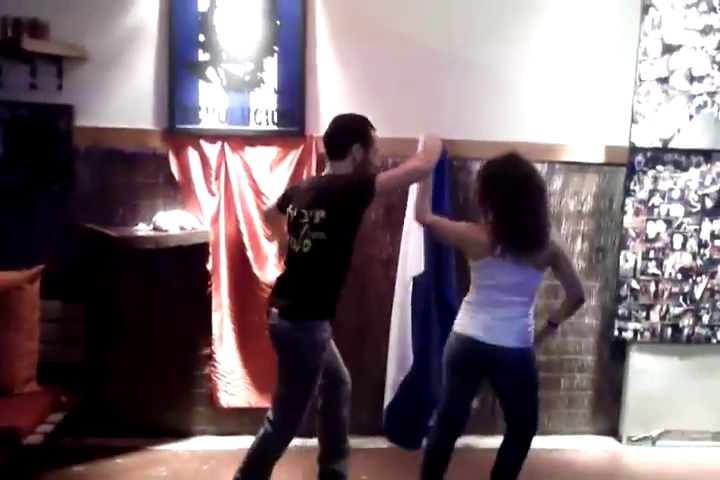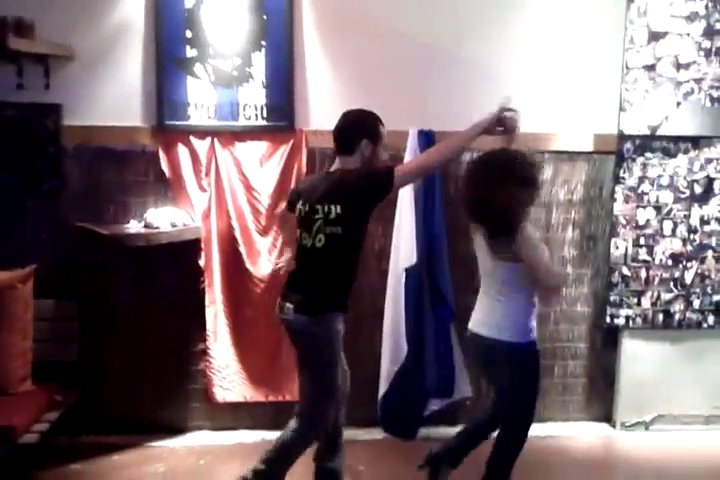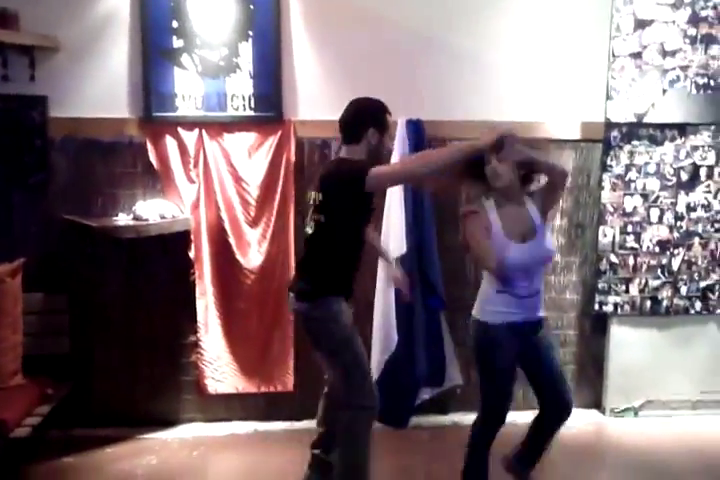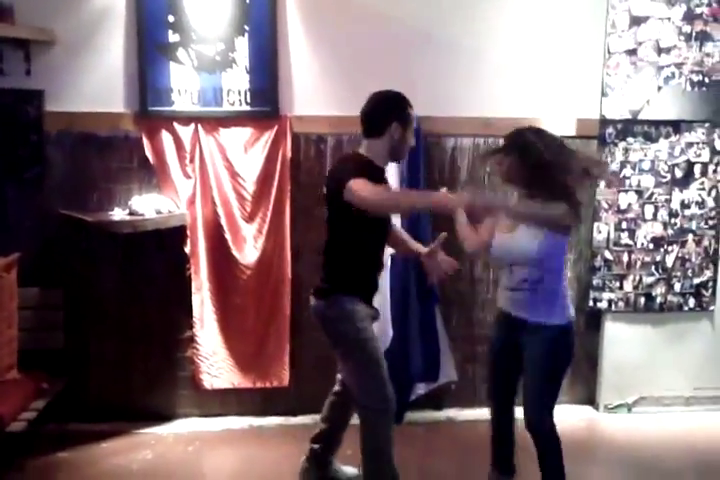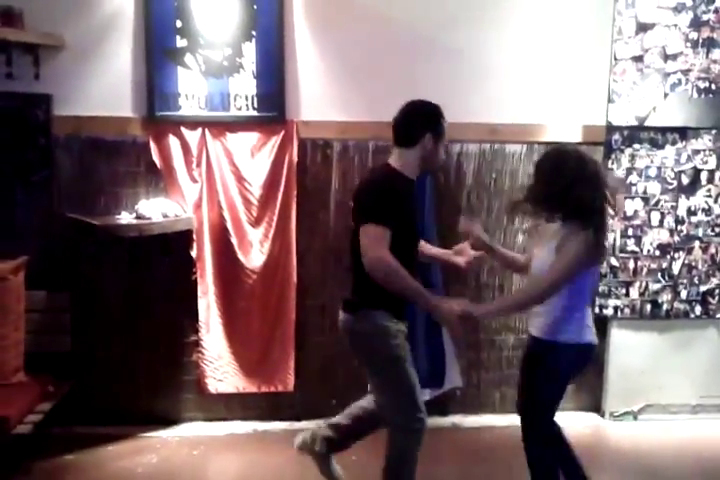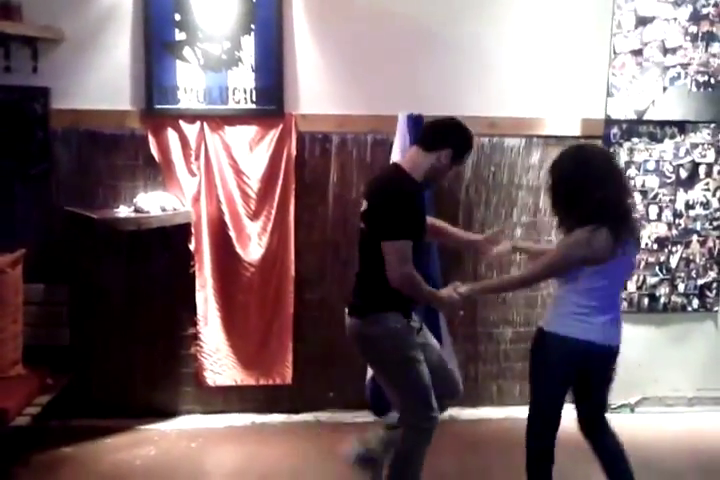
dt=0.2s
person 1, frame 1
left shoulder: (302, 188)
right shoulder: (347, 189)
left elbow: (271, 215)
right elbow: (415, 169)
right wrist: (431, 144)
left hip: (292, 313)
right hip: (303, 323)
left knee: (338, 387)
right knee: (285, 418)
person 1, frame 2
left shoulder: (310, 185)
right shoulder: (356, 185)
left elbow: (283, 215)
right elbow: (430, 161)
right wrist: (484, 126)
left hip: (297, 305)
right hip: (317, 316)
left knee: (333, 394)
right knee: (314, 414)
person 1, frame 3
left shoulder: (343, 176)
right shoulder: (343, 175)
right elbow: (409, 169)
left wrist: (388, 260)
right wrist: (476, 145)
left hip: (320, 299)
right hip: (322, 303)
left knee: (340, 387)
right knee: (362, 400)
person 1, frame 4
left shoulder: (372, 172)
right shoulder: (346, 170)
left elbow: (385, 227)
right elbow: (373, 203)
left wrist: (423, 252)
right wrist: (439, 202)
left hip: (352, 299)
right hip: (341, 302)
left knee: (350, 385)
right knee: (379, 403)
person 1, frame 5
left shoulder: (399, 185)
right shoulder: (382, 187)
right elbow: (376, 259)
left wrist: (446, 255)
right wrist: (433, 302)
left hip: (386, 316)
right hip: (373, 318)
left knee: (390, 404)
right knee: (410, 419)
left ankle: (323, 439)
person 1, frame 6
left shoulder: (394, 183)
right shoulder: (398, 191)
left elbow: (426, 227)
right elbow: (398, 274)
left wrist: (477, 242)
right wrist: (438, 297)
left hip: (393, 316)
right hip: (380, 320)
left knee: (447, 385)
right knee: (422, 416)
person 2, frame 1
left shoulder: (475, 238)
right shoulder: (545, 243)
left elbow: (424, 217)
right elbow: (577, 295)
right wrist: (552, 323)
left hip: (464, 342)
right hip: (513, 349)
left knee: (446, 425)
right knee: (521, 431)
person 2, frame 2
left shoulder: (484, 226)
right shoulder: (520, 232)
right elbow: (552, 286)
right wrist: (540, 248)
left hip: (484, 335)
right hip: (511, 342)
left knee: (500, 412)
right knee: (517, 423)
person 2, frame 3
left shoulder: (537, 205)
right shoulder: (480, 213)
left elbow: (561, 175)
right elbow: (495, 265)
left wrist: (524, 156)
right wrist: (472, 215)
left hip: (531, 323)
right hip: (493, 326)
left knee: (561, 405)
right knee: (493, 413)
person 2, frame 4
left shoulder: (558, 209)
right shoulder: (503, 209)
left elbow: (538, 216)
right elbow: (475, 246)
left wrist: (495, 204)
right wrist: (457, 208)
left hip: (549, 327)
right hip: (509, 318)
left knee: (537, 415)
right knee: (499, 400)
person 2, frame 5
left shoulder: (581, 236)
right shoulder: (559, 227)
left elbow: (540, 290)
right elbow: (529, 265)
left wrist: (483, 311)
right wrist: (484, 242)
left hip: (557, 345)
right hip: (573, 342)
left knee: (535, 429)
right knee: (537, 420)
person 2, frame 6
left shoulder: (587, 237)
right shoulder: (624, 229)
left elbow: (527, 279)
left wrist: (468, 290)
right wrist: (517, 246)
left hip: (562, 341)
right hip: (605, 344)
left knee: (542, 425)
right knee: (594, 421)
